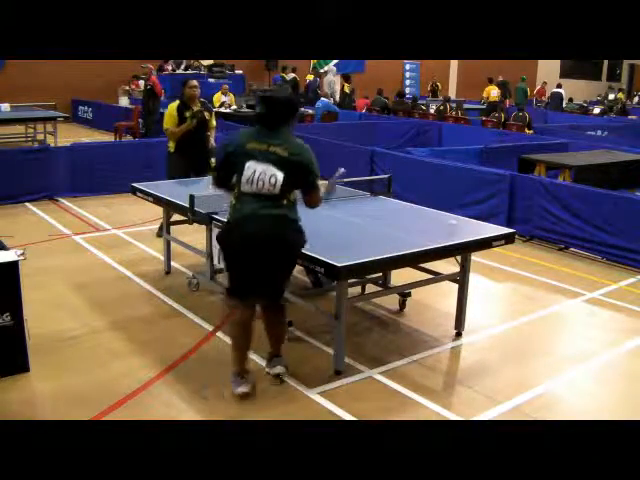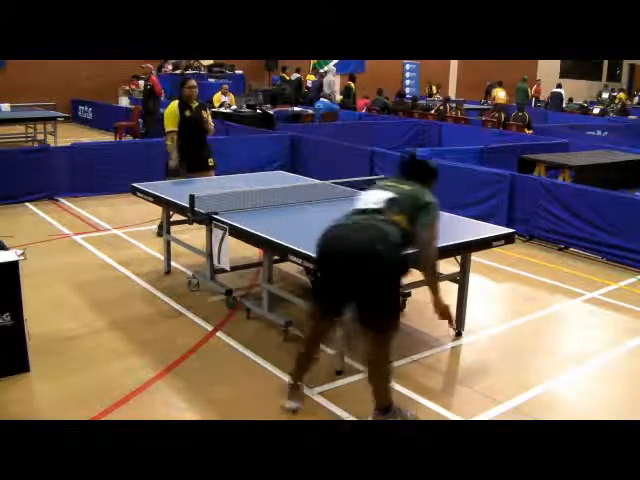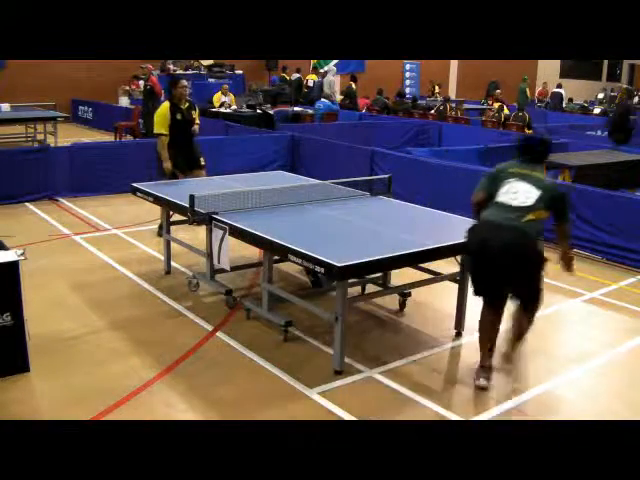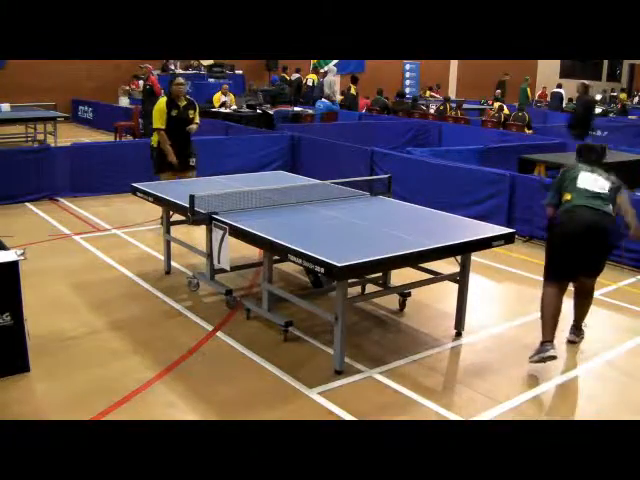
dt=0.7s
person 1, frame 1
left shoulder: (237, 141)
right shoulder: (299, 150)
left elbow: (219, 178)
right elbow: (313, 202)
right wrist: (323, 189)
left hip: (241, 229)
right hip: (279, 232)
left knee: (241, 301)
right knee: (272, 297)
left ankle: (241, 375)
right ankle: (276, 359)
person 1, frame 2
left shoulder: (378, 188)
right shoulder: (425, 199)
right elbow: (426, 246)
right wrist: (436, 296)
left hip: (333, 240)
right hip: (374, 252)
left knee: (321, 321)
right knee: (379, 333)
left ankle: (294, 389)
right ankle: (383, 410)
person 1, frame 3
left shoulder: (502, 169)
right shoulder: (554, 184)
left elbow: (477, 200)
right elbow: (563, 227)
right wrist: (567, 252)
left hip: (482, 238)
right hip: (519, 243)
left knee: (492, 304)
right knee: (528, 300)
left ankle: (483, 369)
right ankle: (511, 349)
person 1, frame 4
left shoulder: (568, 171)
right shoulder: (612, 180)
left elbow: (550, 211)
left wrist: (554, 232)
left hip: (571, 220)
right hip: (602, 224)
left knee: (554, 283)
right knee: (585, 282)
left ankle: (547, 344)
right ankle: (576, 329)
person 2, frame 1
left shoulder: (206, 106)
right shoulder: (174, 108)
left elbow: (211, 126)
right elbow: (169, 133)
left wrist: (211, 139)
right wrist: (187, 126)
left hip: (203, 153)
right hip: (180, 154)
right ankle: (164, 224)
person 2, frame 2
left shoulder: (203, 107)
right shoulder: (175, 107)
left elbow: (209, 130)
right elbow: (171, 135)
left wrist: (209, 127)
right wrist: (173, 157)
left hip: (201, 151)
right hip: (180, 154)
right ankle: (163, 223)
person 2, frame 3
left shoulder: (192, 104)
right shoulder: (166, 108)
right elbow: (161, 135)
left wrist: (196, 127)
right wrist: (165, 160)
left hip: (190, 148)
right hip: (172, 152)
right ankle: (164, 224)
person 2, frame 4
left shoulder: (192, 103)
right shoulder: (163, 104)
left elbow: (196, 121)
right elbow: (159, 131)
left wrist: (194, 127)
right wrist: (169, 153)
left hip: (185, 149)
right hip: (164, 149)
